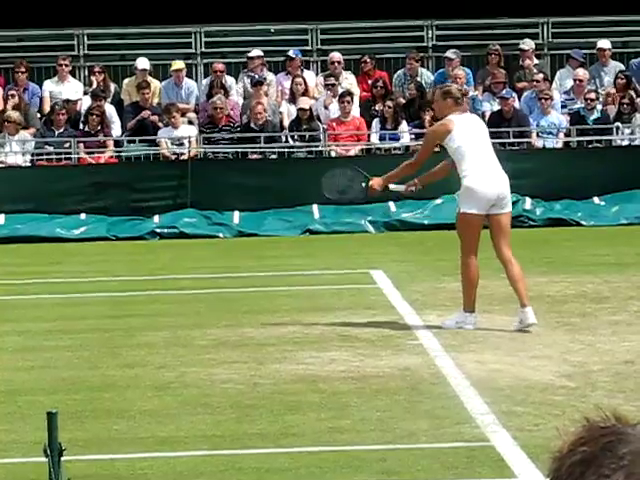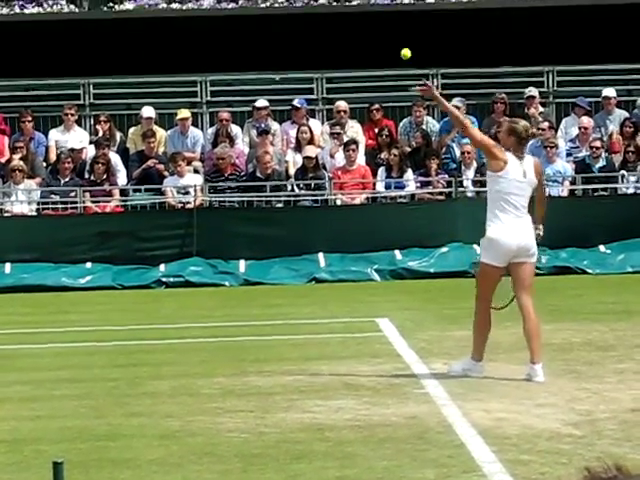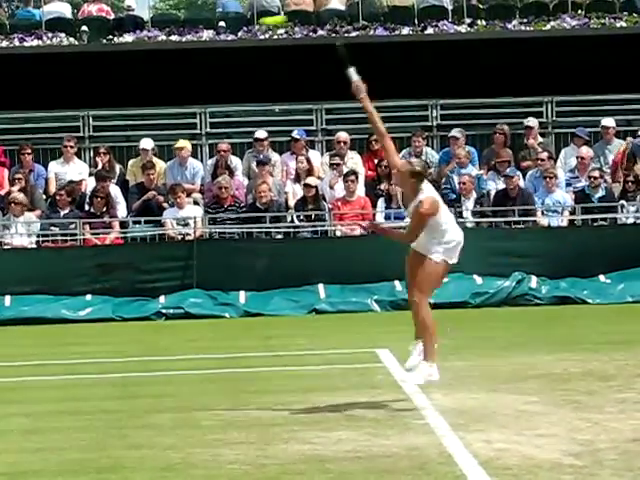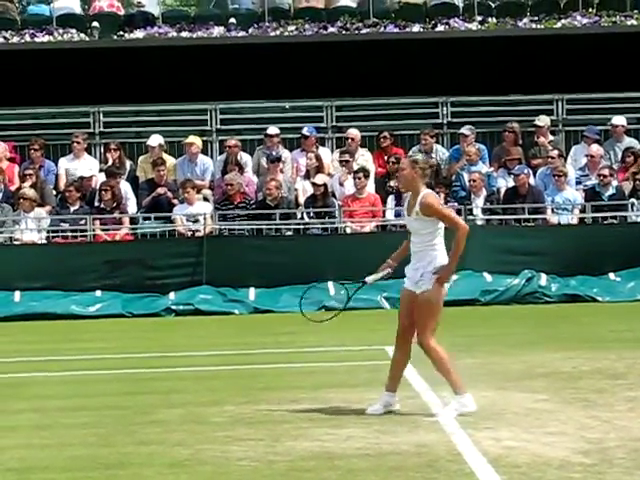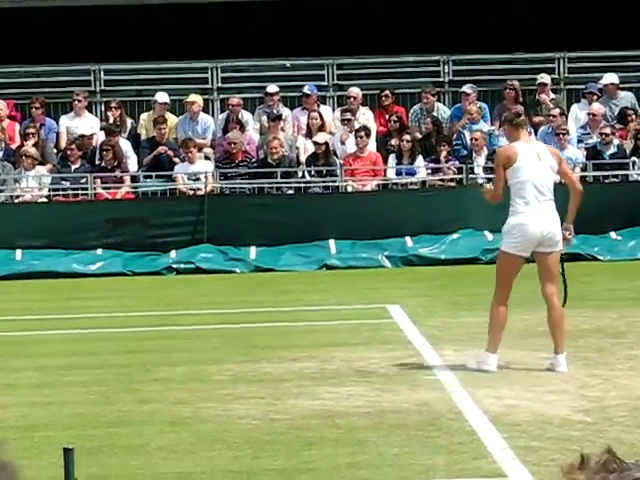
dt=1s
person 1, frame 1
left shoulder: (442, 127)
right shoulder: (476, 120)
left elbow: (415, 163)
left wrist: (383, 180)
right wrist: (419, 182)
left hip: (477, 188)
right hip: (500, 183)
left knee: (469, 255)
right knee: (505, 252)
left ankle: (468, 315)
right ankle: (526, 310)
person 1, frame 2
left shoulder: (499, 156)
right shoulder: (535, 165)
left elbow: (464, 125)
right elbow: (540, 201)
left wrist: (437, 97)
right wrist: (538, 224)
left hip: (500, 240)
right hip: (526, 239)
left knee: (482, 302)
right knee: (525, 302)
left ankle: (475, 361)
right ankle: (535, 366)
person 1, frame 3
left shoulder: (424, 205)
right shoulder: (410, 179)
left elbow: (410, 236)
right elbow: (384, 139)
left wrist: (380, 230)
right wrist: (365, 101)
left hip: (442, 248)
right hip: (424, 244)
left knee: (417, 300)
right knee: (413, 293)
left ankle: (428, 365)
right ankle: (421, 344)
person 1, frame 4
left shoulder: (427, 199)
right shoulder: (410, 199)
left elbow: (462, 227)
left wrist: (451, 266)
right wrist: (392, 260)
left hip: (433, 274)
right hip: (418, 273)
left knee: (426, 340)
right knee: (403, 336)
left ankle: (463, 397)
right ankle: (389, 396)
person 1, frame 5
left shoulder: (506, 152)
right shoulder: (552, 152)
left elbow: (497, 195)
right elbow: (576, 188)
left wrist: (488, 191)
right wrist: (568, 223)
left hip: (522, 225)
right hip: (551, 224)
left knee: (501, 293)
right knee: (551, 293)
left ankle: (490, 356)
right ankle: (559, 357)
